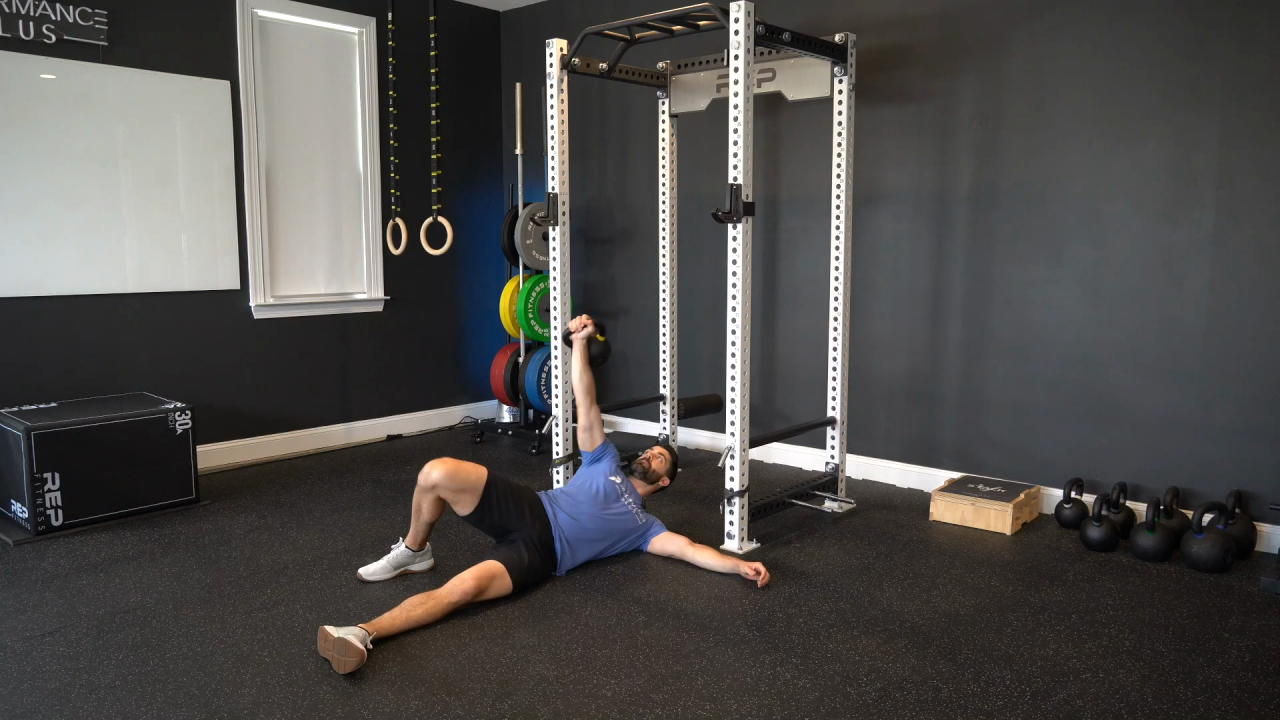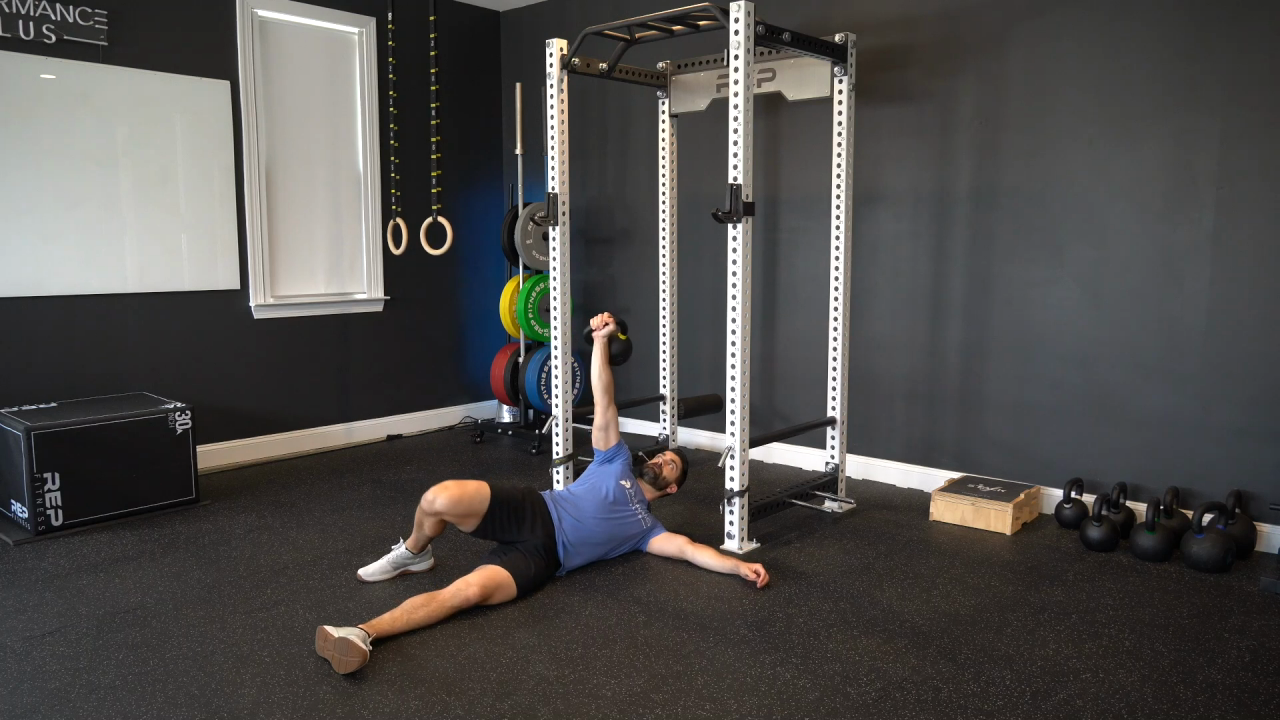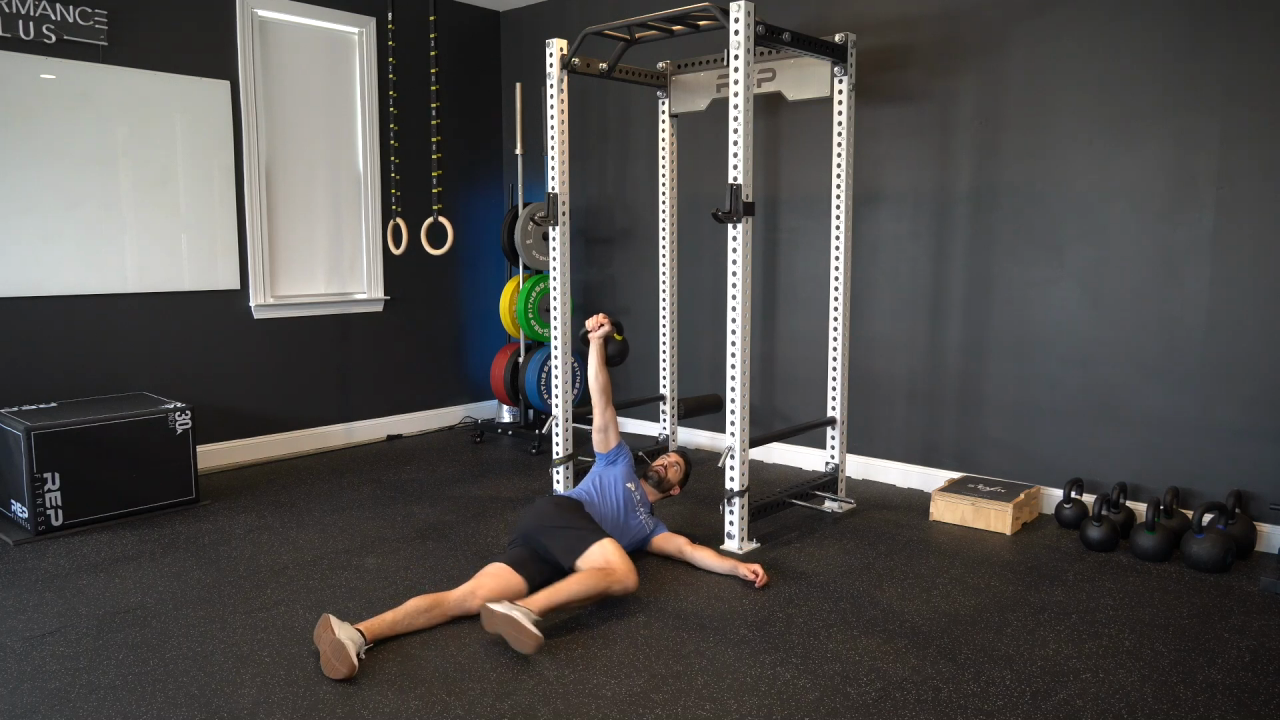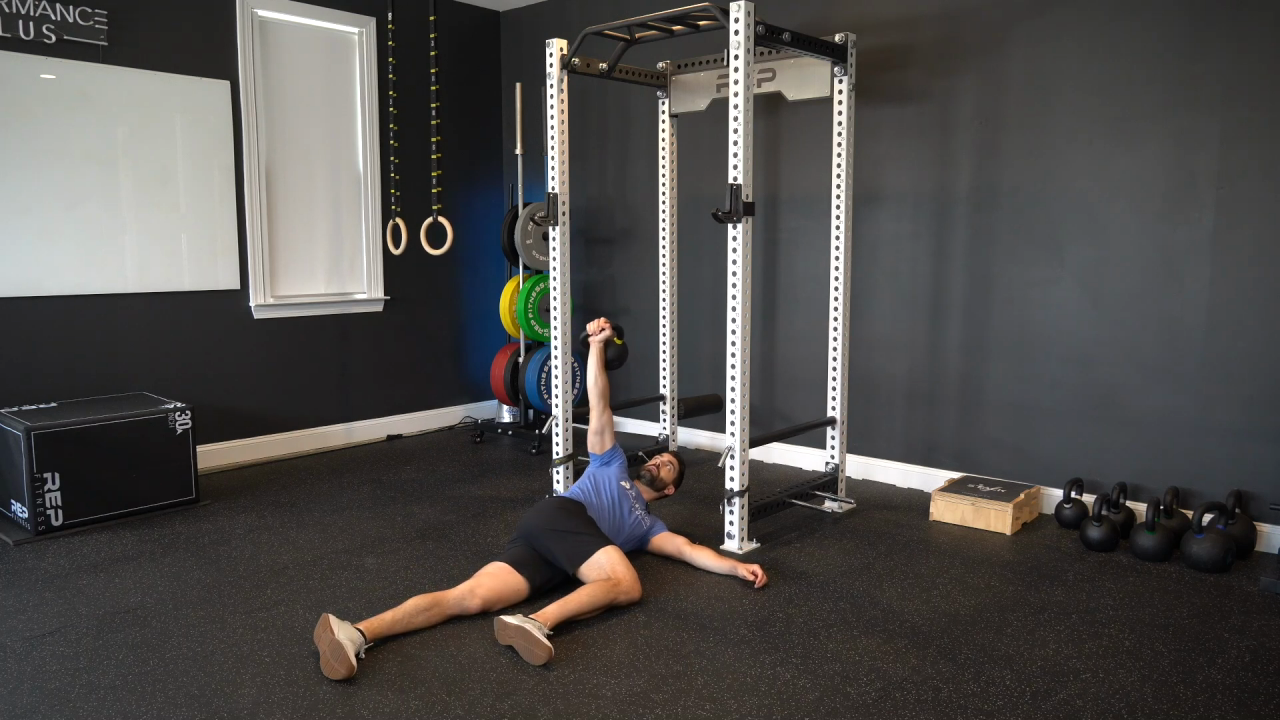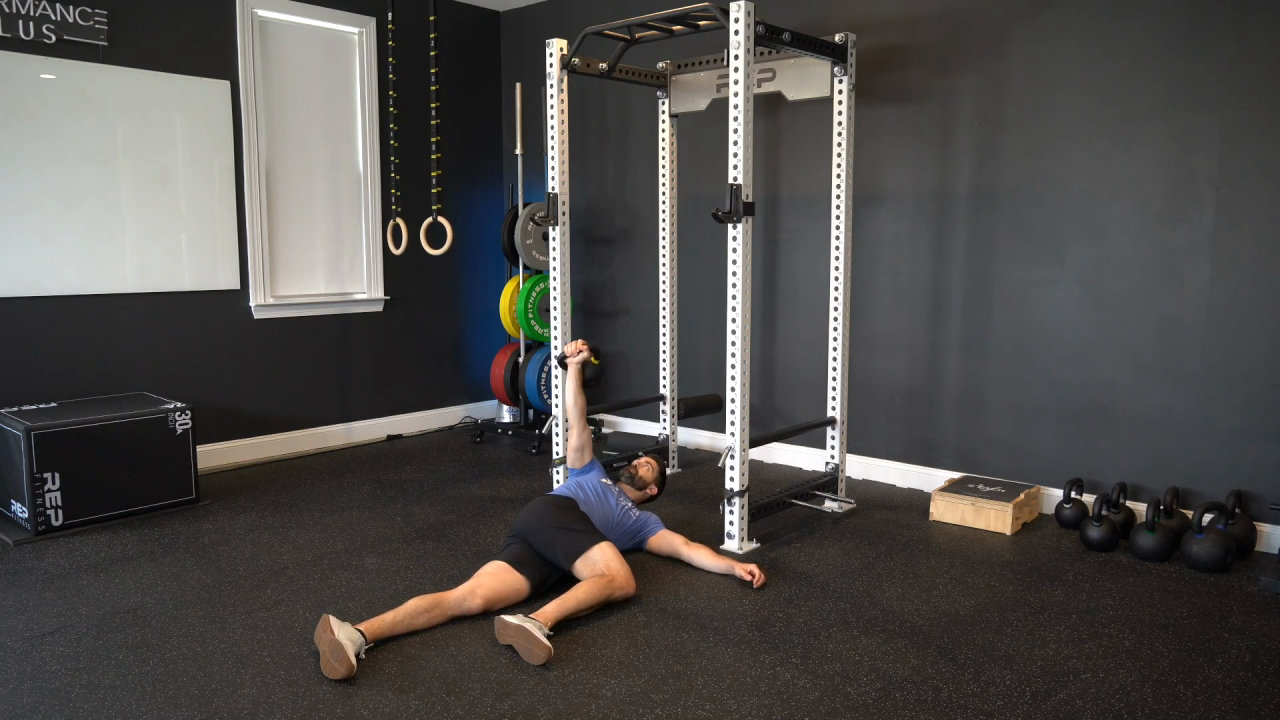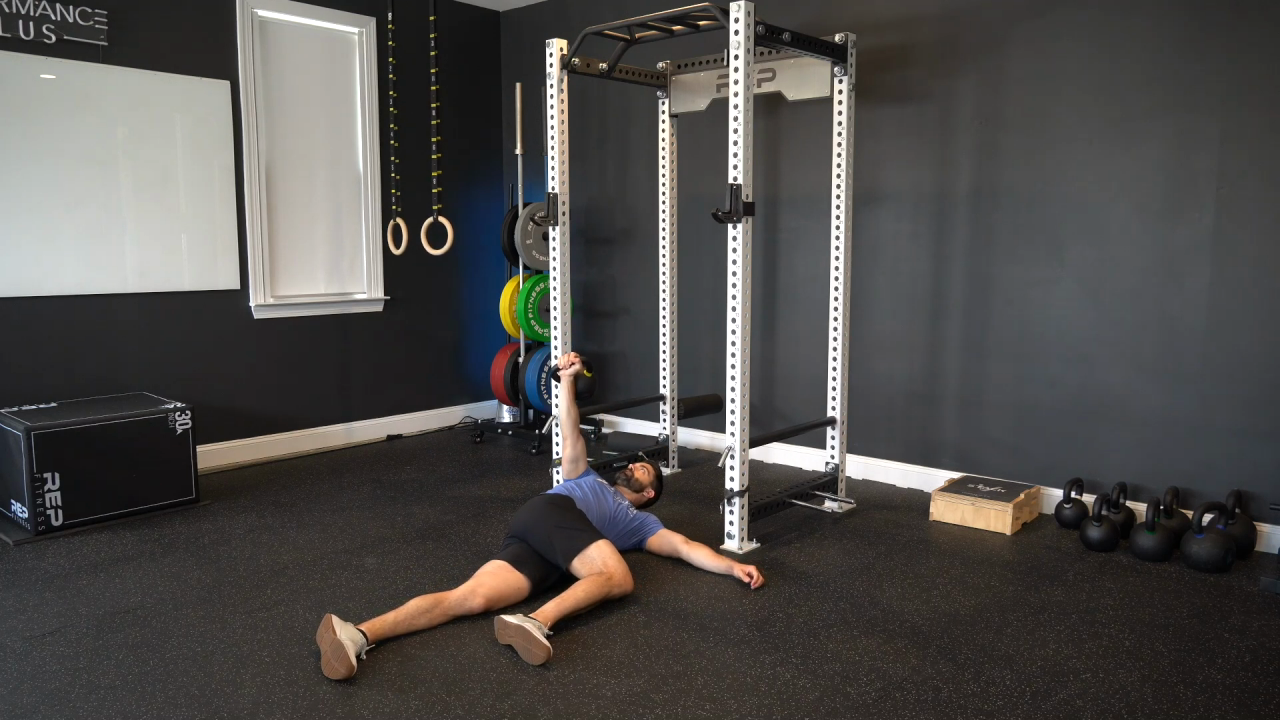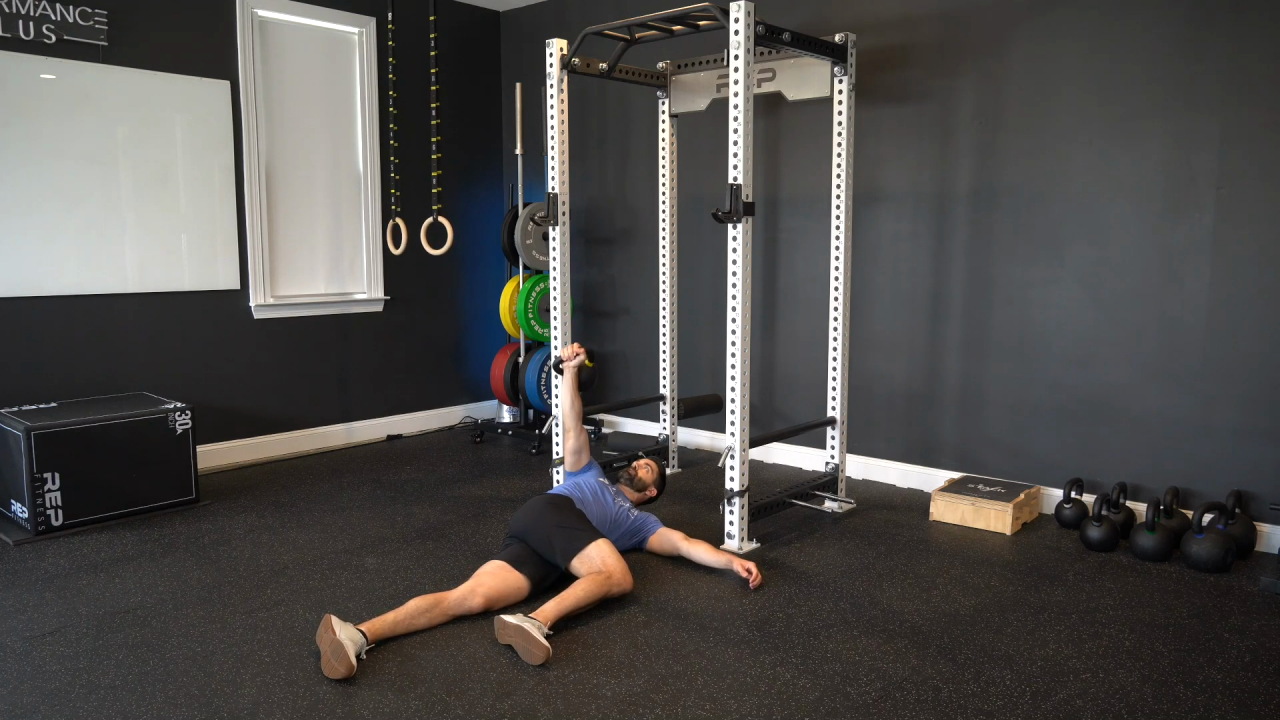
dt=0.7s
person 1, frame 1
left shoulder: (644, 525)
right shoulder: (605, 462)
left elbow: (687, 548)
right elbow: (586, 406)
left wrist: (740, 565)
right wrist: (579, 343)
left hip: (538, 552)
right hip: (527, 510)
left knee: (464, 588)
right knee: (437, 474)
left ankle: (365, 633)
right ankle: (414, 551)
person 1, frame 2
left shoulder: (646, 526)
right shoulder: (617, 461)
left elbow: (689, 549)
right elbow: (604, 404)
left wrist: (740, 565)
right wrist: (601, 340)
left hip: (542, 556)
right hip: (532, 512)
left knee: (470, 592)
right knee: (442, 498)
left ankle: (363, 633)
right ankle: (415, 553)
person 1, frame 3
left shoulder: (649, 526)
right shoulder: (619, 462)
left elbow: (688, 550)
right elbow: (602, 405)
left wrist: (739, 567)
right wrist: (596, 341)
left hip: (552, 554)
right hip: (556, 516)
left knee: (465, 597)
person 1, frame 4
left shoulder: (648, 525)
right shoulder: (612, 464)
left elbow: (687, 550)
right elbow: (599, 409)
left wrist: (738, 567)
right wrist: (596, 345)
left hip: (555, 562)
right hip: (557, 517)
left knee: (471, 599)
left ankle: (367, 633)
person 1, frame 5
left shoulder: (642, 522)
right shoulder: (590, 473)
left elbow: (685, 548)
right elbow: (577, 427)
left wrist: (735, 566)
right wrist: (574, 367)
left hip: (551, 556)
right hip: (550, 513)
person 1, frame 6
left shoulder: (640, 523)
right shoulder: (586, 477)
left elbow: (684, 546)
right elbow: (571, 436)
left wrist: (734, 565)
right wrist: (568, 380)
left hip: (550, 556)
right hip: (547, 512)
person 1, frame 7
left shoulder: (641, 523)
right shoulder: (589, 474)
left elbow: (684, 544)
right elbow: (573, 431)
left wrist: (732, 560)
right wrist: (571, 369)
left hip: (550, 556)
right hip: (548, 512)
